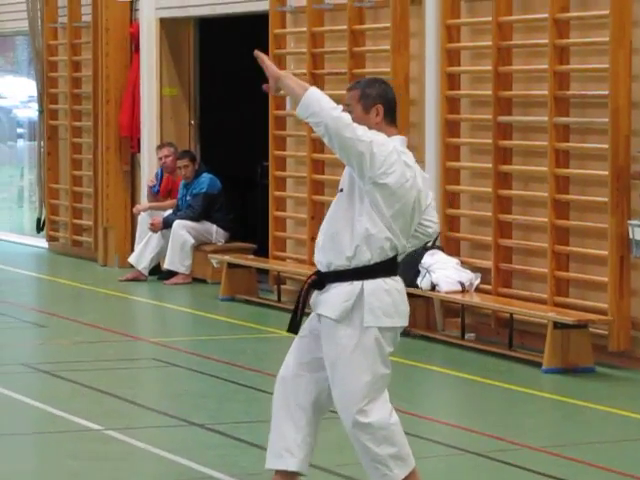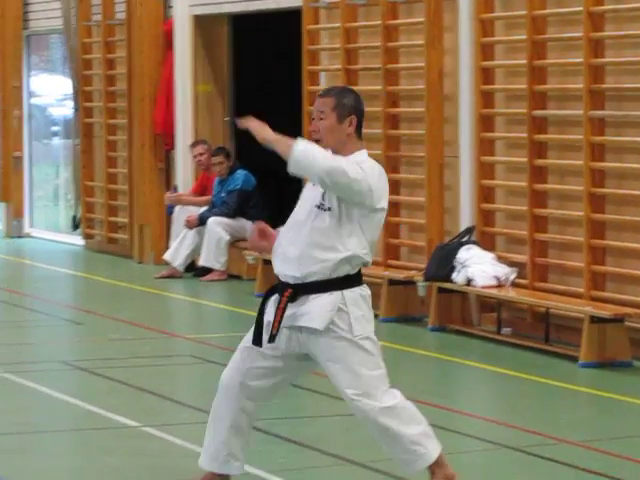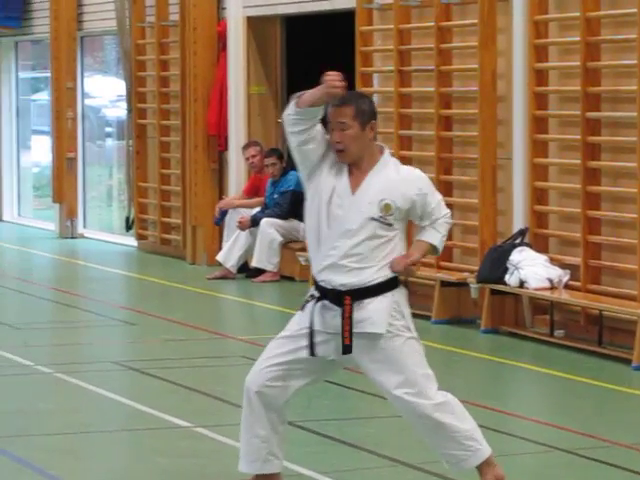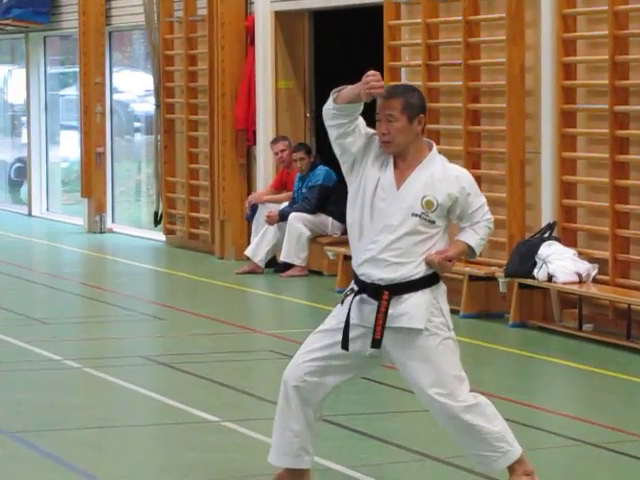
dt=0.4s
person 1, frame 1
left shoulder: (383, 156)
right shoulder: (404, 166)
left elbow: (327, 117)
right elbow: (426, 227)
left wrist: (281, 78)
left hip: (361, 302)
right hip: (342, 298)
left knee: (360, 402)
right knee: (298, 382)
person 1, frame 2
left shoulder: (365, 175)
right shoulder: (321, 178)
left elbow: (322, 164)
left wrist: (269, 136)
right wrist: (278, 241)
left hip: (335, 310)
right hip: (288, 307)
left knee: (373, 398)
right knee: (238, 384)
person 1, frame 3
left shoulder: (407, 180)
right shoulder: (319, 161)
left elbow: (439, 219)
right elbow: (297, 116)
left wrist: (416, 252)
right wrist: (321, 95)
left hip: (378, 312)
right hip: (323, 310)
left knee: (421, 396)
right knee: (262, 383)
person 1, frame 4
left shoulder: (451, 178)
right shoulder: (366, 157)
left elbow: (481, 222)
right elbow: (336, 114)
left wrist: (454, 251)
right wrist: (357, 92)
left hip: (416, 307)
right hip: (362, 303)
left knee: (450, 397)
right knee: (301, 377)
person 2, frame 1
left shoulder: (206, 181)
right shoulder: (184, 183)
left elbow: (195, 213)
right elbow: (178, 211)
left wrist: (165, 221)
right wrist: (162, 221)
left hip: (217, 229)
right hip: (199, 226)
left knee: (179, 225)
right knee: (160, 229)
left ankle: (184, 274)
right ankle: (141, 270)
person 2, frame 2
left shoulder: (241, 178)
right shoulder: (220, 180)
left elbow: (230, 210)
right elbow: (213, 207)
left wrist: (200, 219)
right wrist: (198, 218)
left hip: (251, 225)
right hip: (234, 222)
left knee: (214, 222)
right knee: (196, 226)
left ankle: (219, 270)
right ankle: (176, 267)
person 2, frame 3
left shoulder: (293, 180)
right shoulder: (272, 182)
left elbow: (282, 211)
right elbow: (266, 208)
left wrist: (252, 220)
right wrist: (250, 220)
left hip: (302, 226)
right hip: (286, 222)
left knee: (267, 224)
right knee: (249, 228)
left ankle: (272, 271)
right ankle: (229, 268)
person 2, frame 4
left shoulder: (322, 174)
right shoulder: (300, 176)
left elbow: (311, 206)
right elbow: (294, 203)
left wrist: (281, 214)
right wrist: (279, 214)
left hip: (333, 221)
right hip: (316, 217)
left knee: (295, 218)
right knee: (278, 222)
left ankle: (300, 266)
right ankle: (257, 262)
